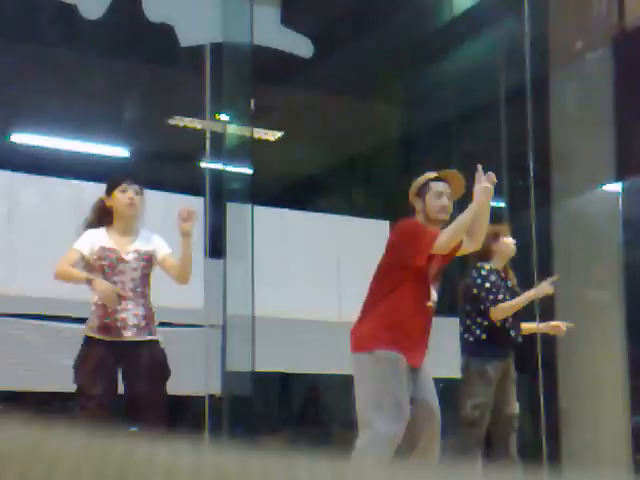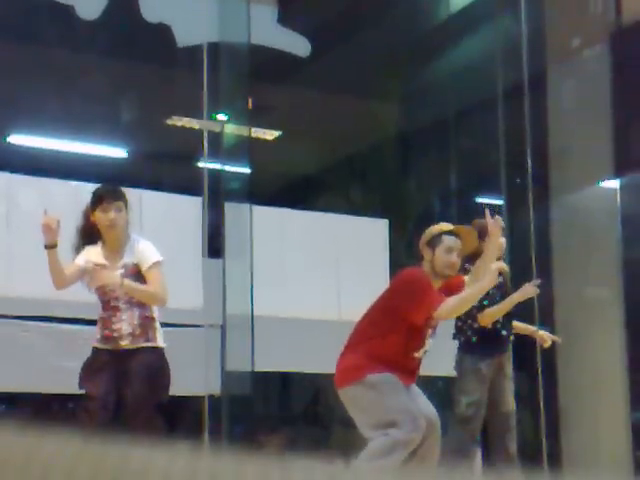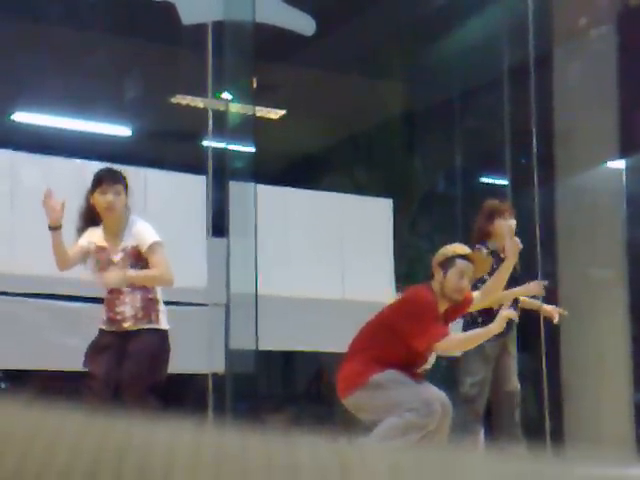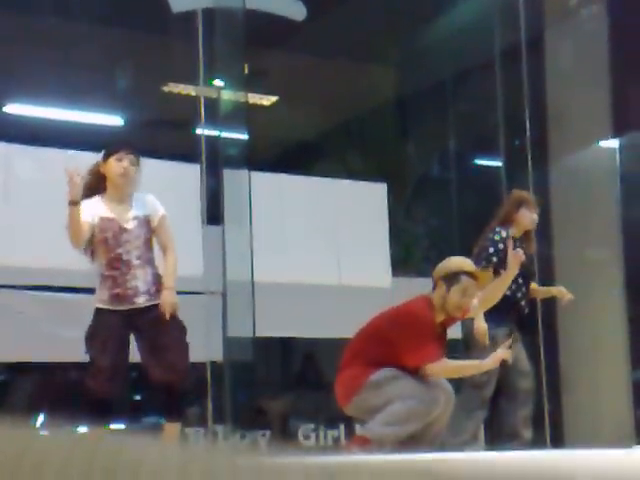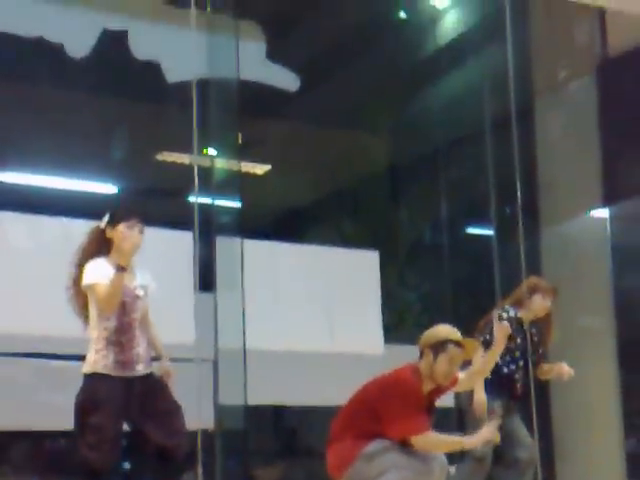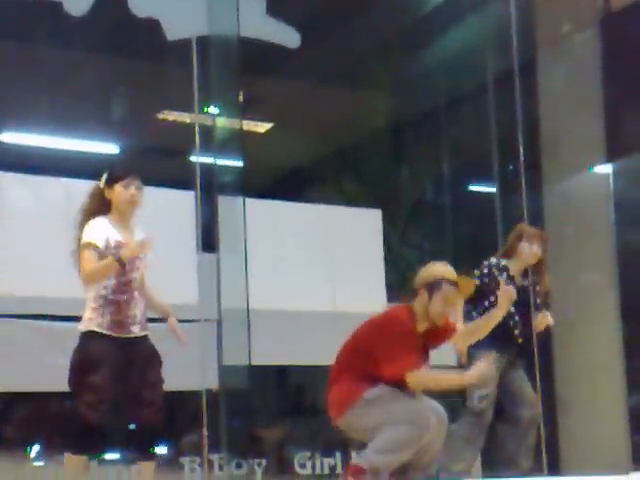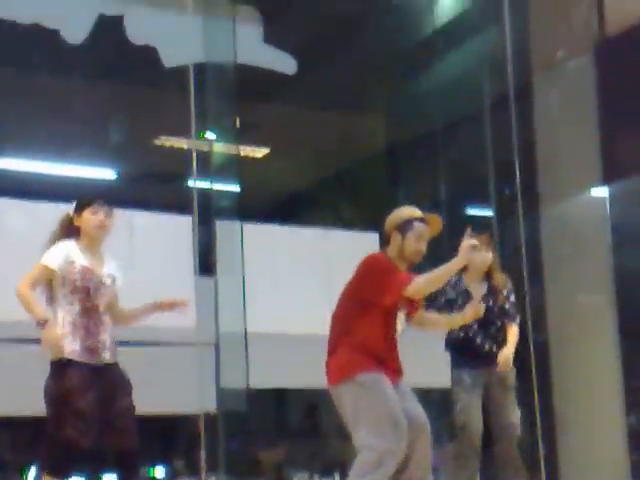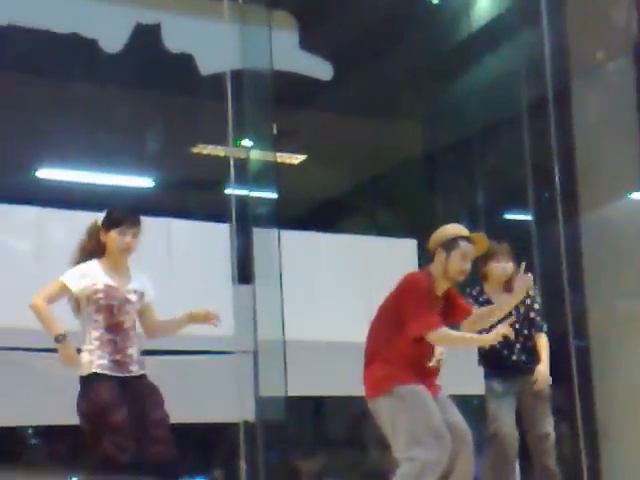
dt=0.7s
person 1, frame 1
left shoulder: (151, 241)
right shoulder: (93, 237)
left elbow: (182, 277)
right elbow: (61, 270)
left wrist: (186, 237)
right wrist: (92, 280)
left hip: (142, 337)
right hip: (101, 336)
left knee: (149, 408)
right knee: (93, 405)
person 1, frame 2
left shoulder: (142, 248)
right shoulder: (91, 253)
left elbow: (160, 296)
right elbow: (60, 282)
left wrist: (118, 281)
right wrist: (51, 244)
left hip: (144, 346)
right hip: (106, 347)
left knee: (142, 416)
right knee: (94, 413)
person 1, frame 3
left shoulder: (140, 230)
right shoulder: (92, 235)
left elbow: (165, 276)
right elbow: (64, 264)
left wrist: (123, 275)
right wrist: (55, 225)
left hip: (148, 327)
right hip: (112, 328)
left knee: (136, 395)
right knee: (98, 394)
person 1, frame 4
left shoulder: (148, 203)
right shoulder: (91, 206)
left elbow: (169, 250)
right elbow: (77, 242)
left wrist: (169, 287)
right wrist: (74, 200)
left hip: (152, 302)
right hip: (109, 307)
left knee: (174, 370)
right knee: (103, 379)
person 1, frame 5
left shoulder: (141, 275)
right shoulder: (97, 267)
right elbow: (107, 305)
left wrist: (162, 357)
right wrist: (121, 264)
left hip: (141, 374)
right hip: (104, 374)
left knee: (172, 439)
right knee: (100, 451)
person 1, frame 6
left shoulder: (137, 238)
right shoulder: (97, 227)
right elbow: (88, 275)
left wrist: (167, 314)
right wrist: (122, 255)
left hip: (136, 337)
right hip: (100, 334)
left knee: (148, 415)
right knee: (91, 414)
person 1, frame 7
left shoulder: (110, 266)
right shoulder: (64, 252)
right elbow: (24, 288)
left wrist: (155, 307)
right wrist: (45, 324)
left hip: (106, 362)
right hip: (71, 360)
left knee: (125, 438)
right knee: (72, 439)
person 1, frame 8
left shoulder: (140, 281)
right shoulder: (88, 272)
left elbow: (152, 330)
right elbow: (39, 302)
left wrist: (190, 318)
right wrist: (62, 340)
left hip: (135, 376)
right hip: (100, 375)
left knee: (161, 450)
right knee: (117, 454)
person 2, frame 1
left shoulder: (505, 279)
right shoulder: (480, 274)
left elbow: (509, 323)
right elbow: (496, 312)
left wrist: (546, 327)
right wrist: (535, 293)
left hip: (504, 358)
right hip: (481, 359)
left knee: (507, 420)
right knee: (474, 422)
person 2, frame 2
left shoulder: (499, 276)
right elbow: (483, 318)
left wrist: (534, 331)
right wrist: (518, 296)
left hip: (501, 356)
right hip: (475, 357)
left knee: (505, 418)
right knee: (469, 421)
person 2, frame 3
left shoulder: (506, 256)
right shoulder: (480, 254)
left wrist: (541, 307)
left hip: (505, 336)
left knee: (509, 397)
right knee: (474, 400)
person 2, frame 4
left shoulder: (521, 245)
right shoulder: (497, 238)
right elbow: (479, 278)
left wrist: (551, 291)
right wrist: (478, 318)
left hip: (508, 325)
right hip: (490, 323)
left knee: (522, 382)
right knee: (481, 385)
left ankle: (514, 443)
right ankle: (462, 445)
person 2, frame 5
left shoulder: (533, 332)
right shoulder: (505, 315)
left elbow: (539, 369)
left wrist: (557, 369)
right wrist: (478, 391)
left hip: (508, 400)
right hip: (486, 395)
left knee: (524, 453)
right knee: (481, 454)
person 2, frame 6
left shoulder: (532, 282)
right shoulder: (494, 266)
left elbow: (529, 323)
left wrist: (542, 320)
left hip: (511, 353)
right hip: (485, 348)
left knee: (528, 409)
right knee: (480, 409)
left ankle: (514, 471)
right ankle: (453, 472)
person 2, frame 7
left shoulder: (502, 285)
right shoulder: (451, 286)
left elbow: (512, 321)
right elbow: (432, 320)
left wrist: (510, 347)
left hip: (498, 365)
right hip: (465, 368)
left knee: (508, 428)
right knee: (470, 428)
person 2, frame 8
left shoulder: (525, 293)
right shoulder: (474, 298)
left elbow: (539, 331)
left wrist: (544, 363)
left hip: (530, 374)
right hip: (497, 379)
left knee: (543, 436)
right knee: (504, 435)
person 3, frame 1
left shoulder: (437, 243)
right shoulder: (408, 229)
left elbow: (473, 242)
right elbow: (444, 243)
left wrist: (485, 199)
right wrist: (475, 204)
left hip: (411, 350)
right hip: (380, 344)
left knee: (428, 417)
right knee: (387, 422)
person 3, frame 2
left shoulder: (441, 285)
right shoulder: (412, 280)
left elbow: (472, 283)
right elbow: (444, 312)
left wrist: (493, 241)
right wrist: (486, 283)
left hip: (395, 374)
right hip: (363, 371)
left knee: (429, 424)
right knee: (407, 426)
person 3, frame 3
left shoulder: (448, 300)
right shoulder: (420, 300)
left elbow: (486, 297)
right elbow: (445, 345)
left wrist: (510, 260)
right wrist: (494, 327)
left hip: (387, 375)
right hip: (362, 378)
left knee: (441, 407)
right knee: (425, 409)
person 3, frame 4
left shoulder: (443, 308)
right shoulder: (416, 314)
left elbow: (482, 303)
right elbow: (434, 368)
left wrist: (511, 271)
right wrist: (486, 363)
left hip: (385, 381)
right hip: (358, 384)
left knee: (442, 396)
right knee: (432, 395)
right ankle: (364, 444)
person 3, frame 5
left shoulder: (431, 378)
right shoulder: (404, 384)
left elbow: (469, 379)
right elbow: (420, 440)
left wrist: (498, 346)
right wrist: (471, 442)
left hip: (375, 451)
right hip: (351, 455)
left knee: (436, 465)
person 3, frame 6
left shoulder: (429, 323)
right shoulder: (397, 322)
left elbow: (466, 335)
right elbow: (416, 377)
left wrist: (501, 309)
right wrist: (467, 377)
left hip: (380, 391)
right hip: (351, 396)
left knee: (437, 419)
right knee: (420, 421)
person 3, frame 7
left shoulder: (401, 276)
right shoulder: (376, 265)
left elbow: (419, 319)
right elbow: (417, 289)
left wrist: (463, 317)
right wrist: (458, 262)
left hip: (385, 369)
right hip: (356, 368)
left knee: (417, 428)
right knee: (386, 437)
person 3, frame 8
left shoulder: (446, 293)
right shoulder: (415, 284)
left elbow: (474, 318)
right elbow: (435, 335)
left wrist: (514, 296)
right wrist: (486, 339)
left hip: (422, 381)
right hip: (392, 380)
left knee: (459, 439)
right knee: (429, 449)
